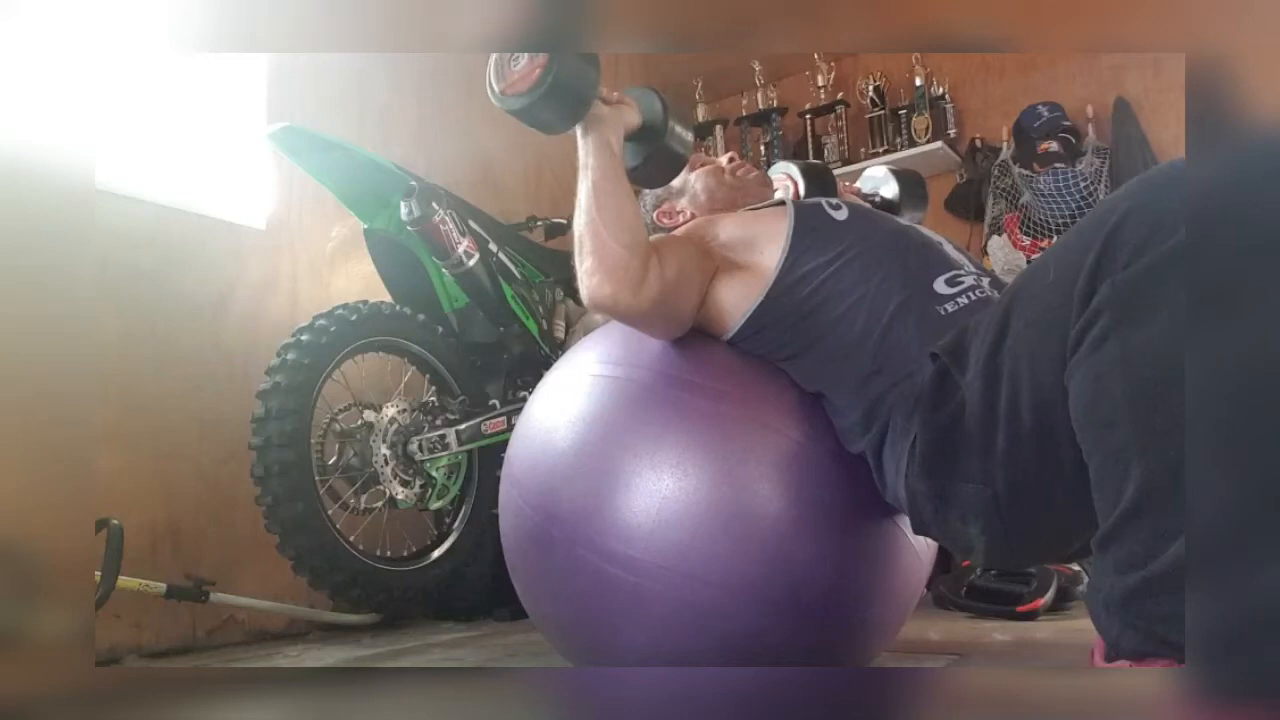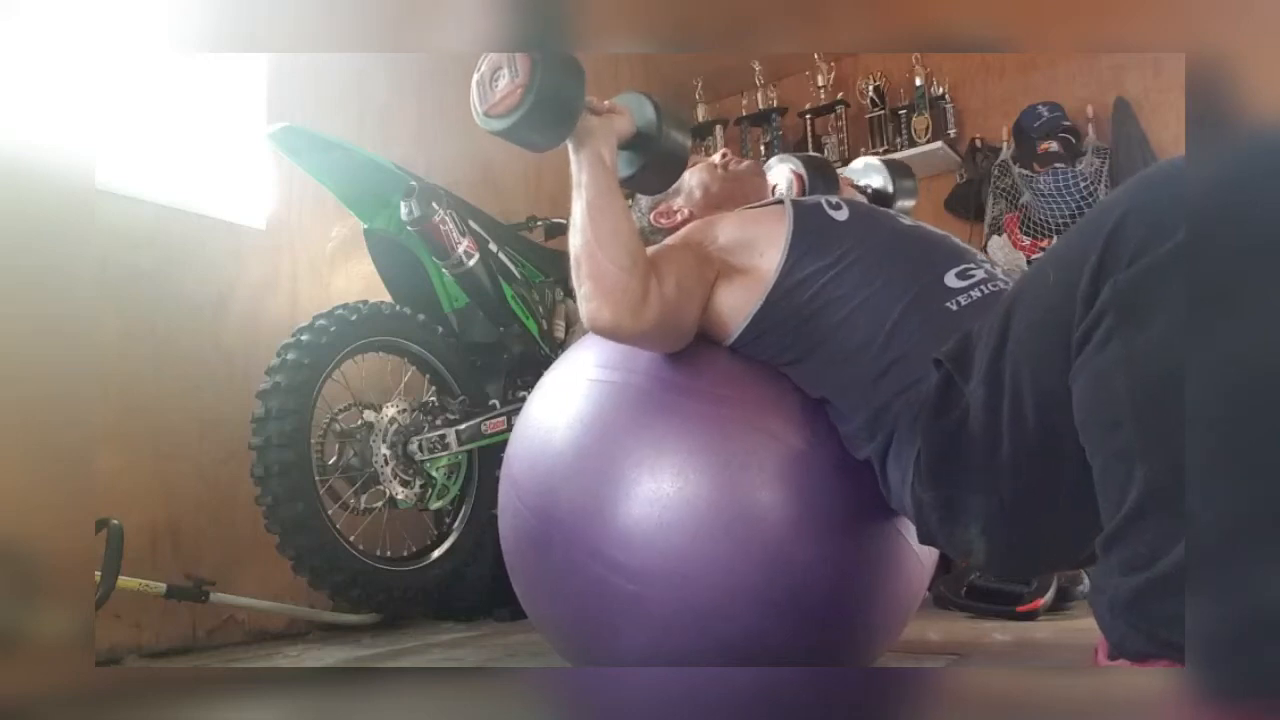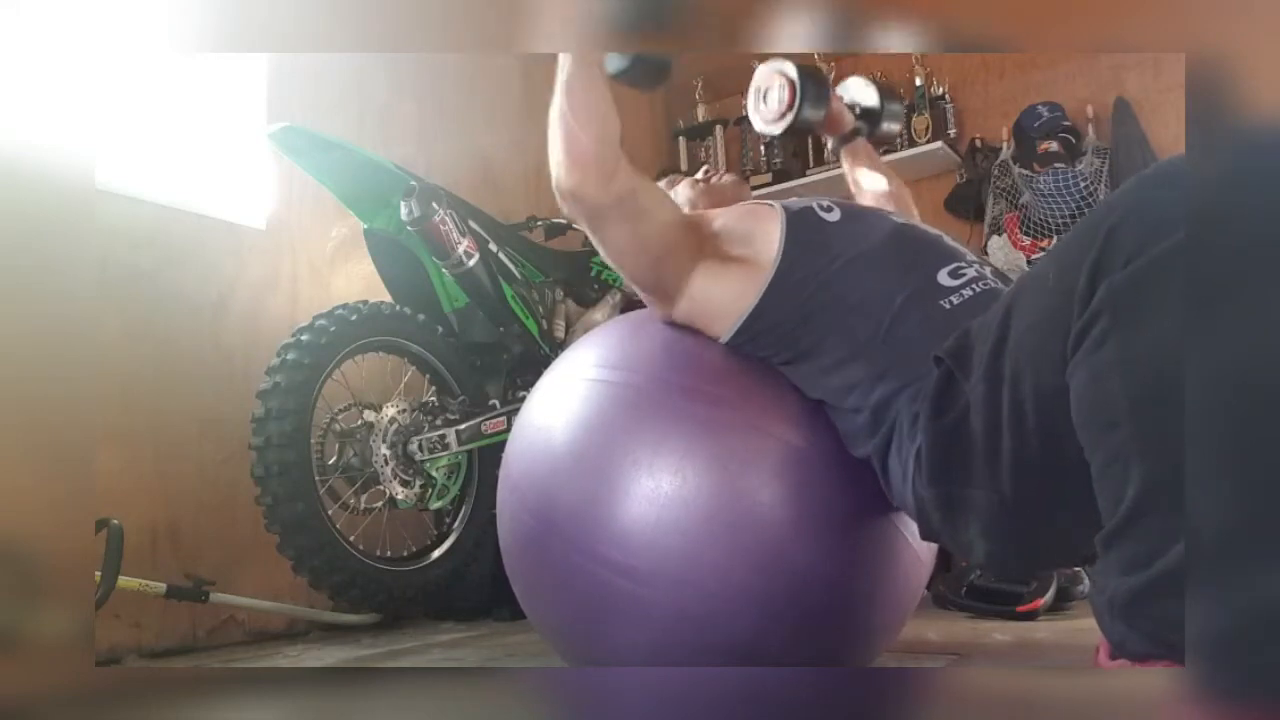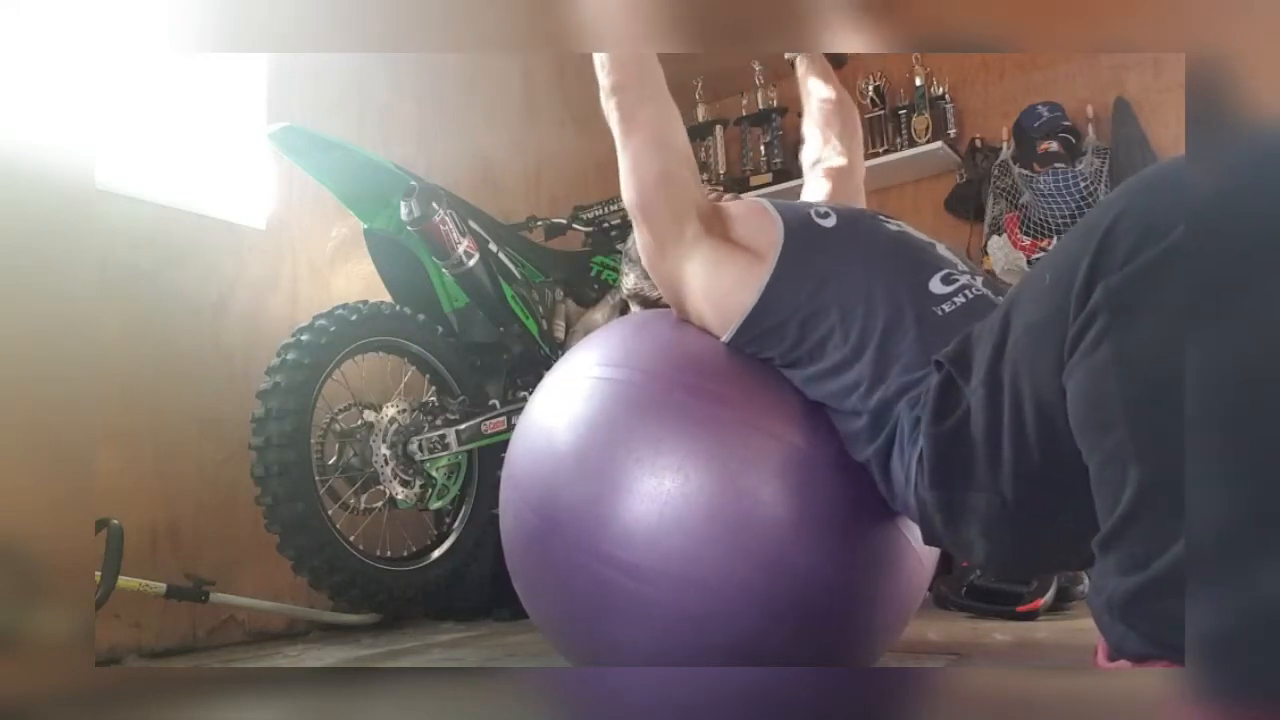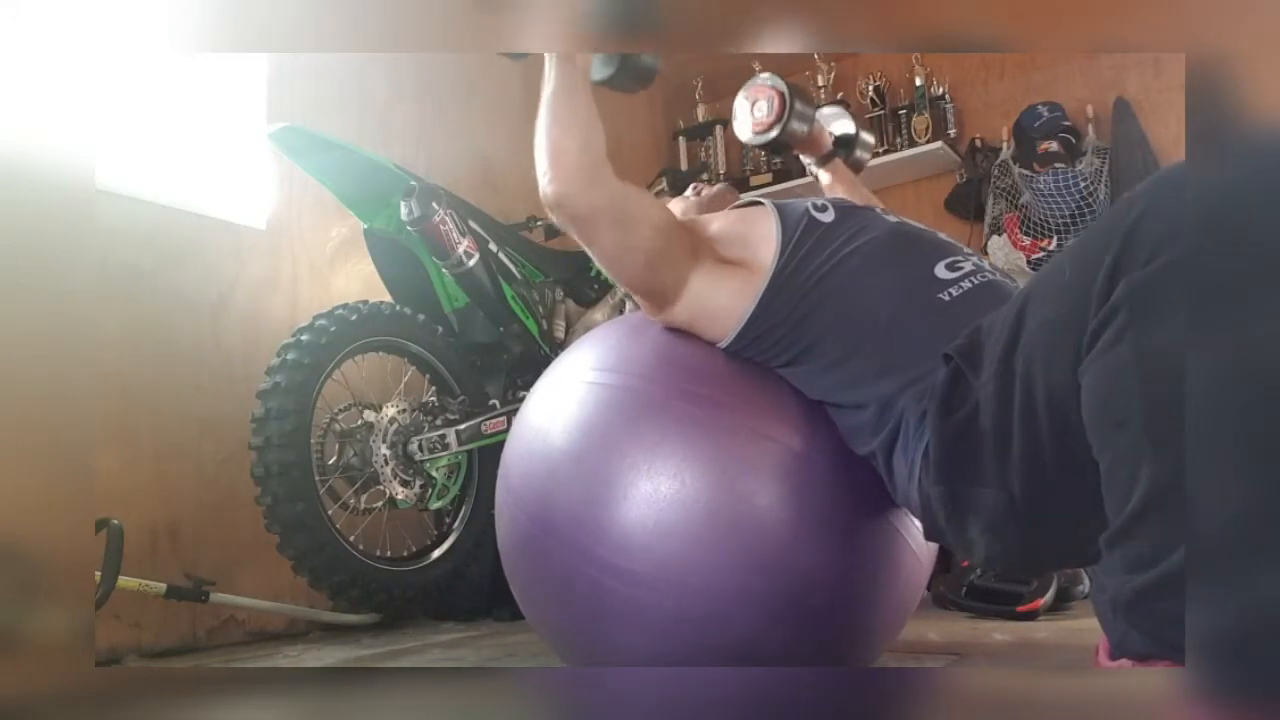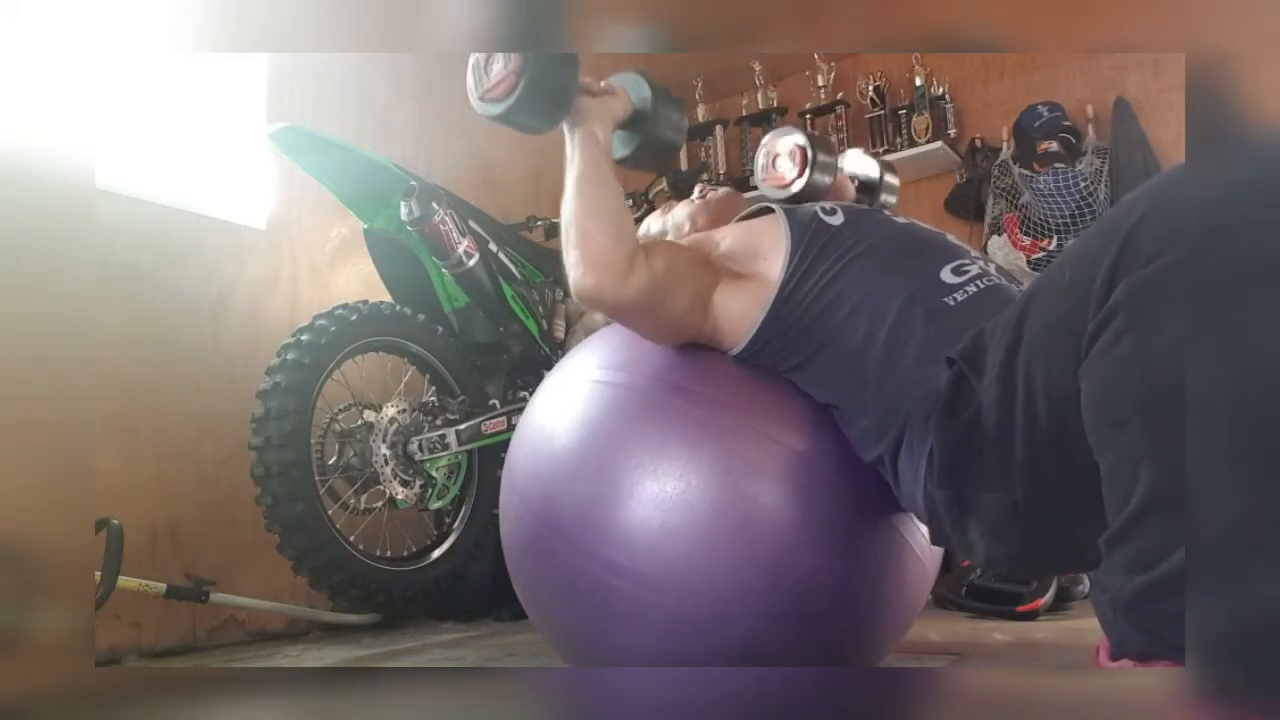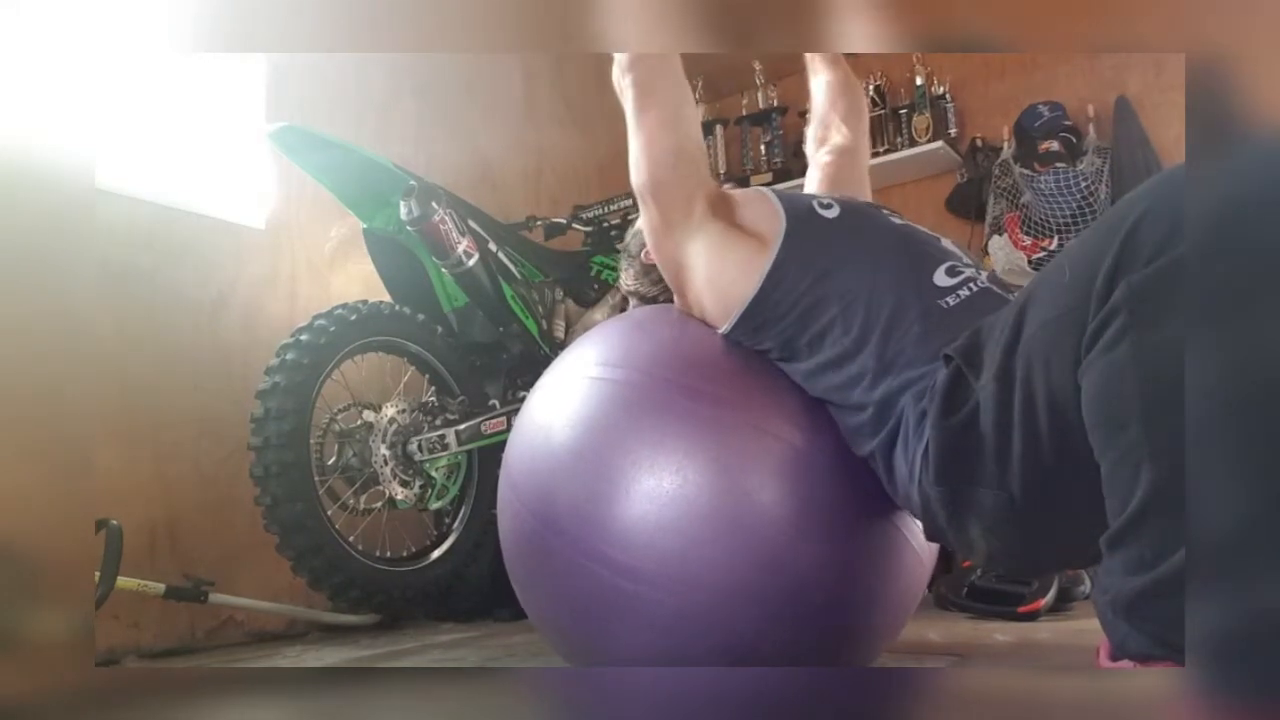
dt=0.7s
person 1, frame 1
left shoulder: (797, 241)
right shoulder: (706, 245)
right elbow: (615, 285)
left wrist: (860, 218)
right wrist: (601, 137)
right hip: (966, 429)
right knee: (1163, 216)
person 1, frame 2
left shoulder: (804, 225)
right shoulder: (702, 249)
right elbow: (618, 307)
left wrist: (851, 209)
right wrist: (593, 147)
right hip: (971, 429)
person 1, frame 3
left shoulder: (788, 241)
right shoulder: (692, 255)
left elbow: (894, 206)
right elbow: (588, 180)
left wrist: (846, 134)
right wrist: (579, 57)
right hip: (966, 428)
person 1, frame 4
left shoulder: (808, 224)
right shoulder: (691, 249)
left elbow: (835, 144)
right elbow: (629, 96)
left wrist: (806, 55)
right hip: (966, 432)
right knee: (1161, 213)
right ankle: (1151, 643)
person 1, frame 5
left shoulder: (778, 241)
right shoulder: (683, 269)
left elbow: (865, 223)
right elbow: (573, 189)
left wrist: (822, 156)
right wrist: (567, 58)
right hip: (977, 430)
right knee: (1184, 213)
right ankle: (1157, 644)
person 1, frame 6
left shoulder: (788, 237)
right shoulder: (689, 274)
right elbow: (601, 279)
left wrist: (841, 195)
right wrist: (585, 129)
right hip: (973, 425)
right knee: (1174, 222)
right ankle: (1152, 641)
person 1, frame 7
left shoulder: (810, 216)
right shoulder: (691, 234)
left elbow: (837, 133)
right elbow: (642, 81)
right hip: (971, 427)
right ankle: (1152, 644)
